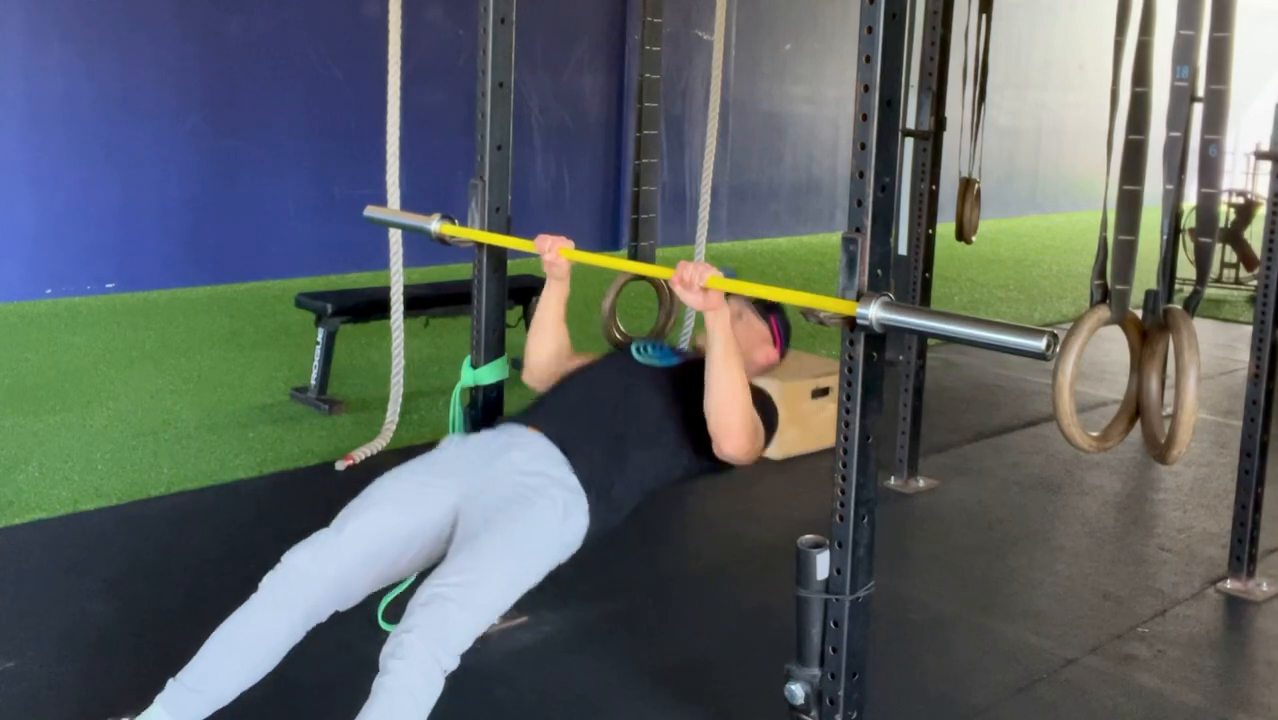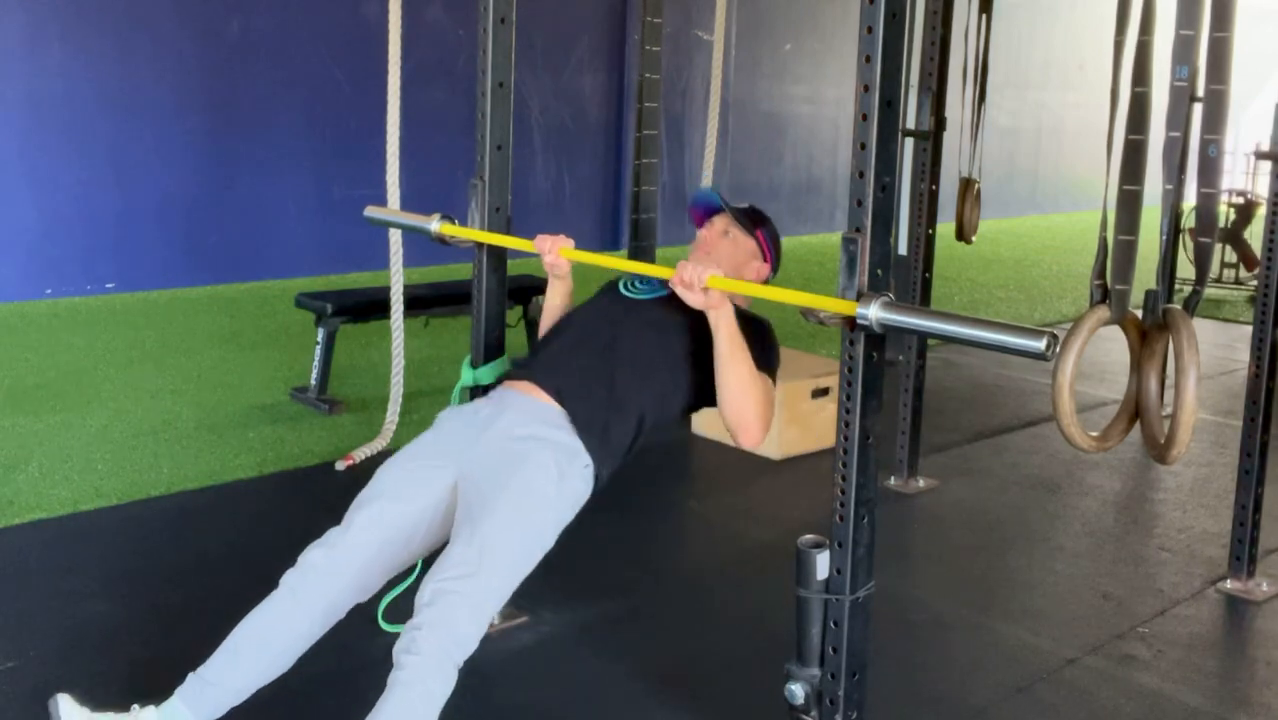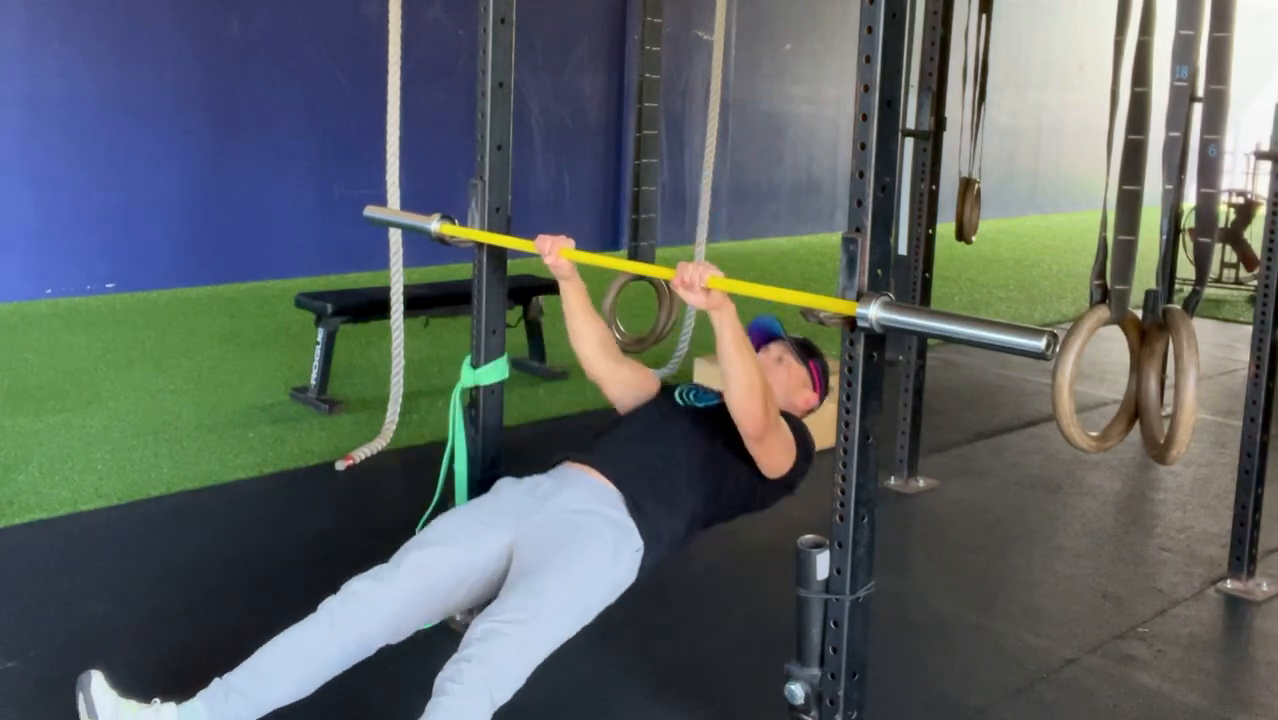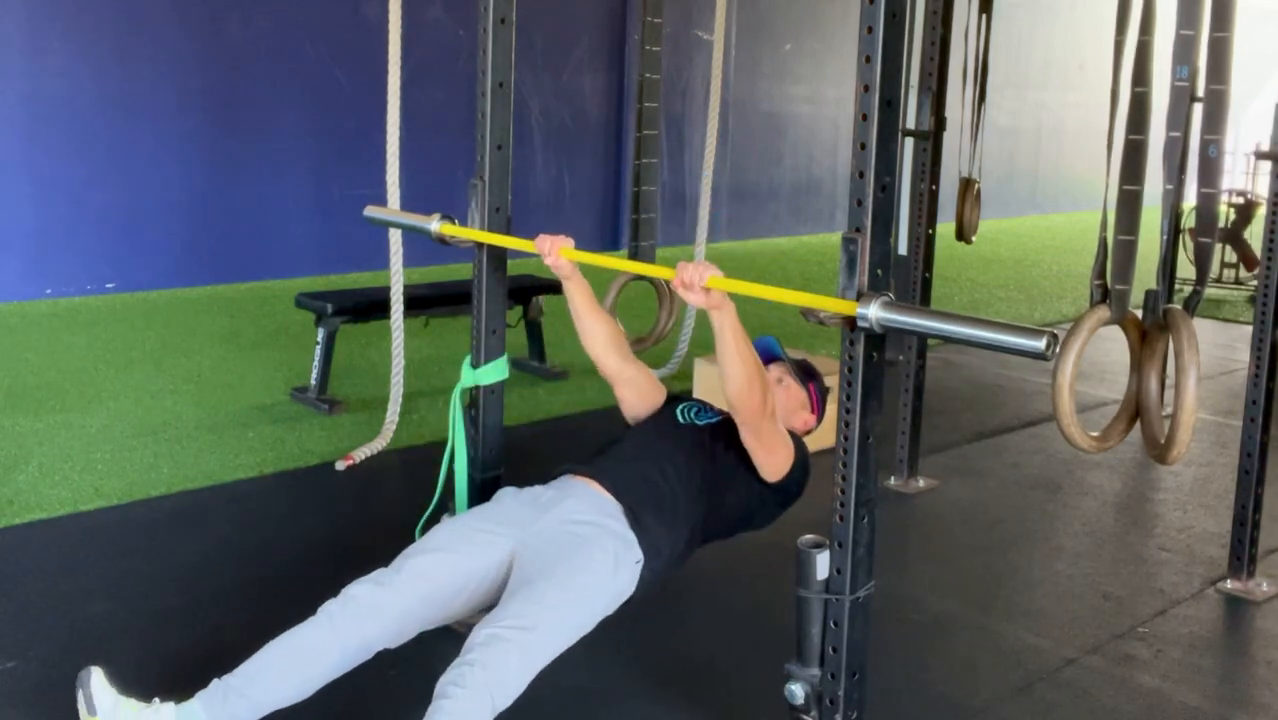
dt=0.5s
person 1, frame 1
left shoulder: (751, 404)
right shoulder: (652, 351)
left elbow: (729, 442)
right elbow: (542, 375)
left wrist: (718, 314)
right wrist: (558, 281)
left hip: (551, 489)
right hip: (477, 453)
left knee: (427, 634)
right knee: (307, 575)
person 1, frame 2
left shoulder: (741, 331)
right shoulder: (638, 286)
left elbow: (749, 429)
left wrist: (719, 308)
right wrist: (560, 279)
left hip: (549, 452)
right hip: (474, 421)
left knee: (441, 625)
right knee: (329, 570)
person 1, frame 3
left shoulder: (781, 452)
right shoulder: (680, 400)
left elbow: (754, 416)
right elbow: (602, 361)
left wrist: (721, 310)
right wrist: (565, 272)
left hip: (605, 531)
right hip: (531, 495)
right knee: (371, 600)
person 1, frame 4
left shoulder: (777, 465)
right shoulder: (685, 415)
left elbow: (752, 410)
right elbow: (615, 359)
left wrist: (720, 309)
right wrist: (567, 271)
left hip: (605, 542)
right hip: (531, 506)
right knee: (373, 604)
